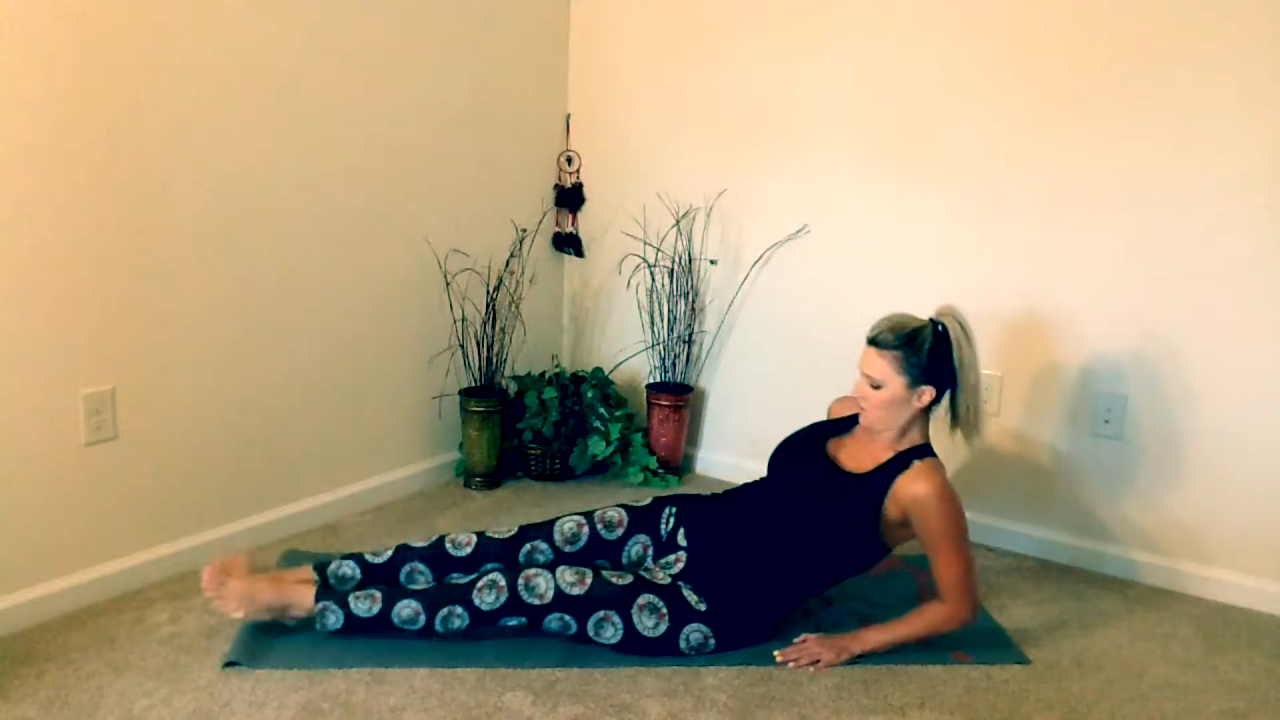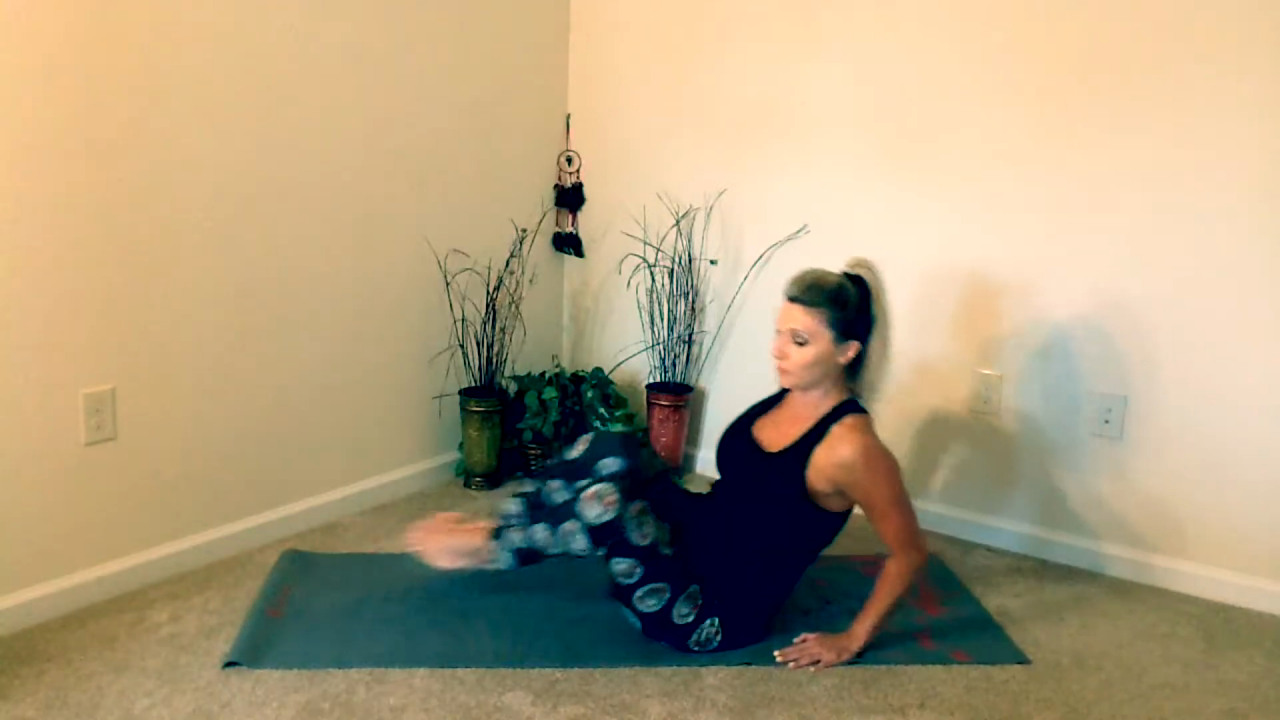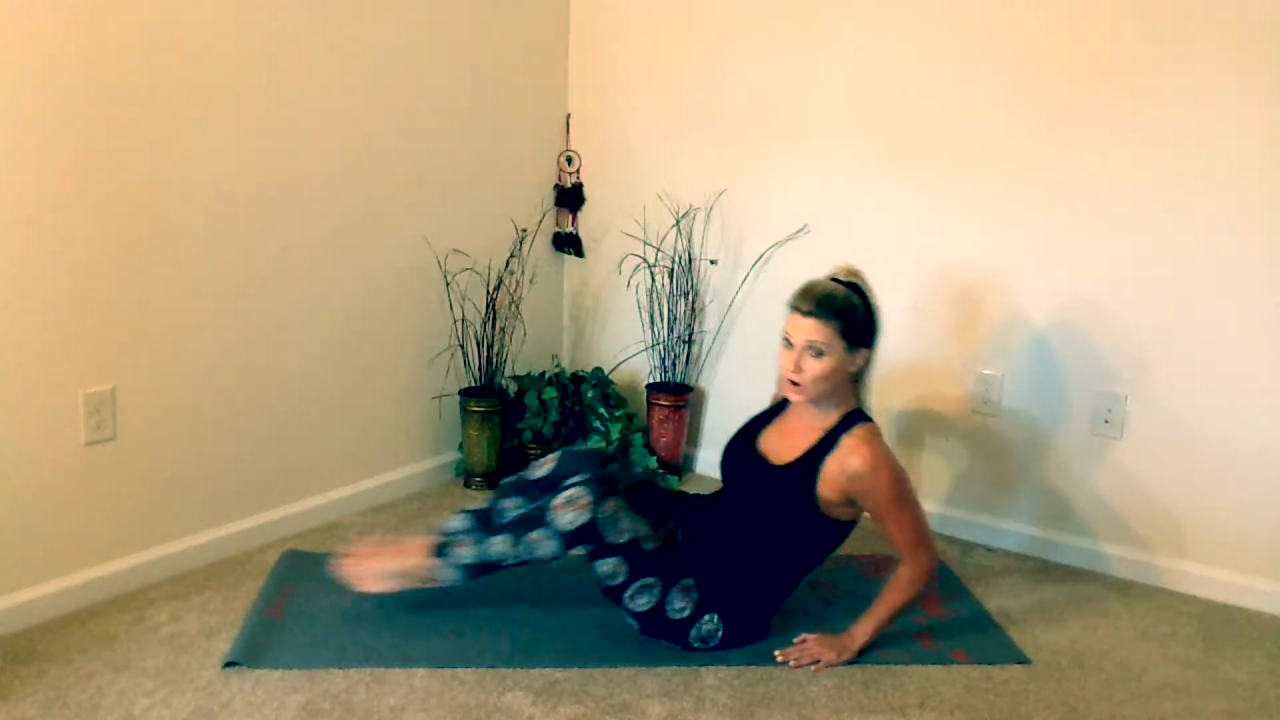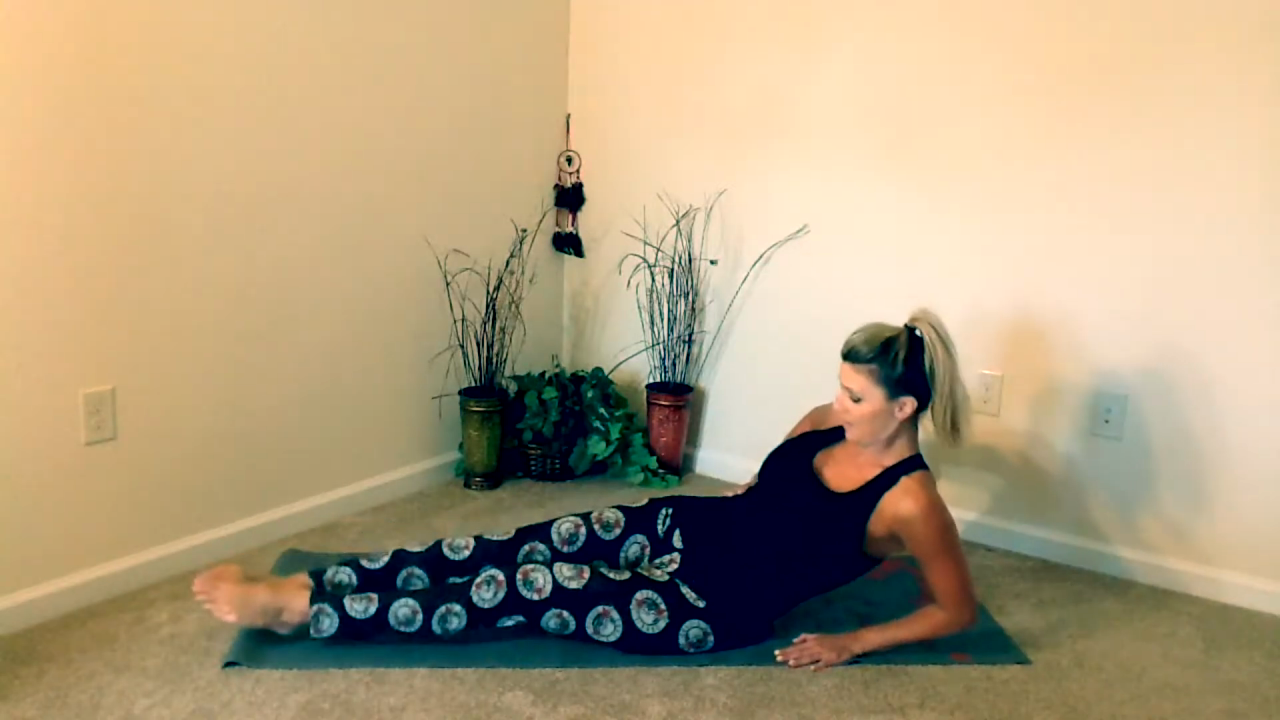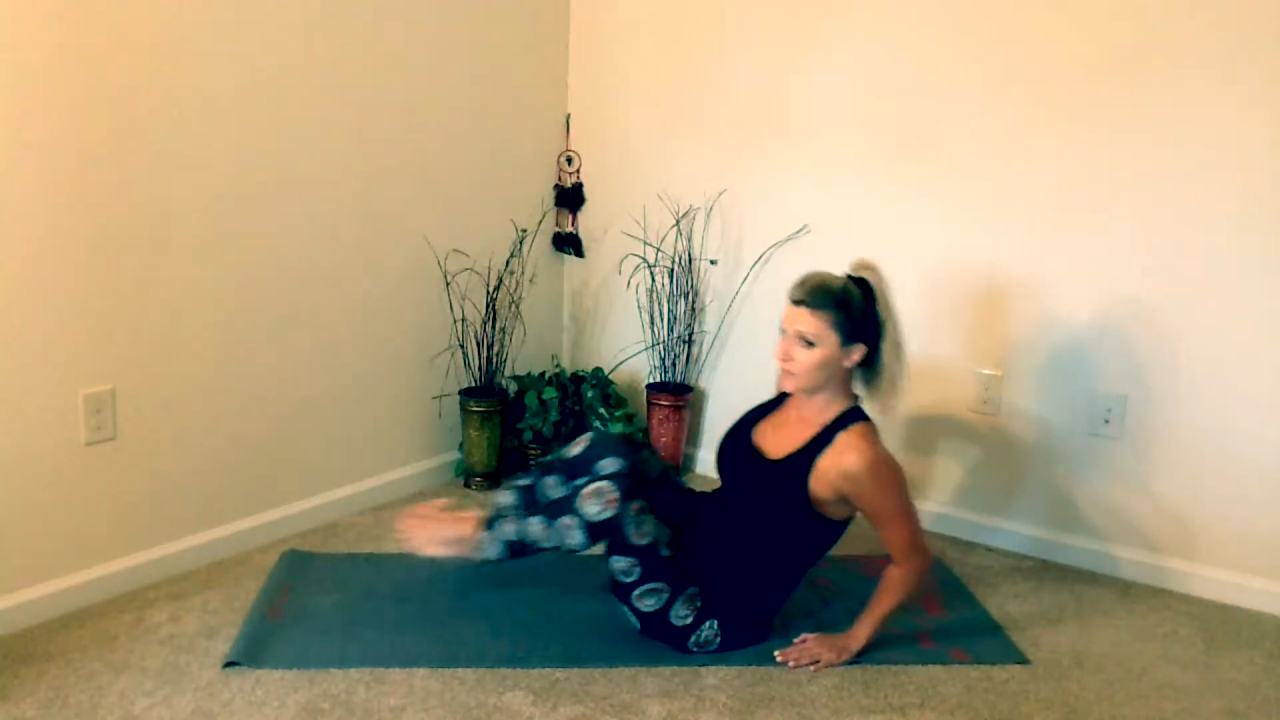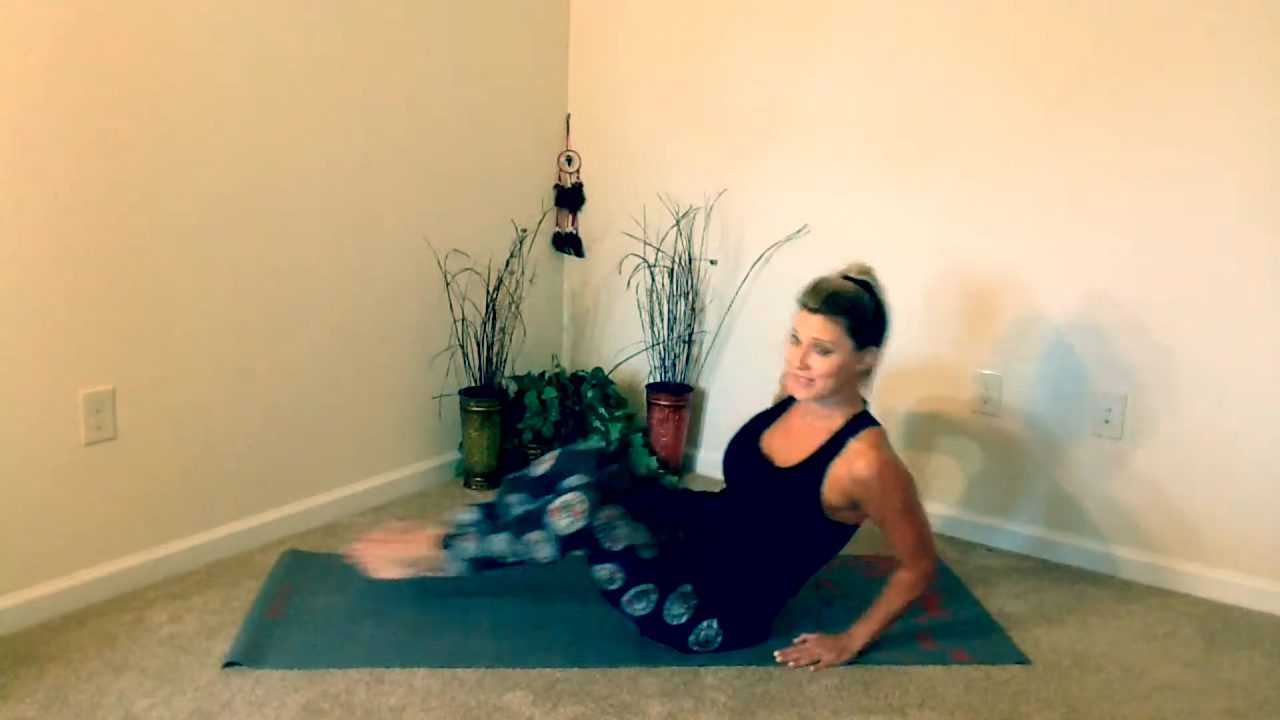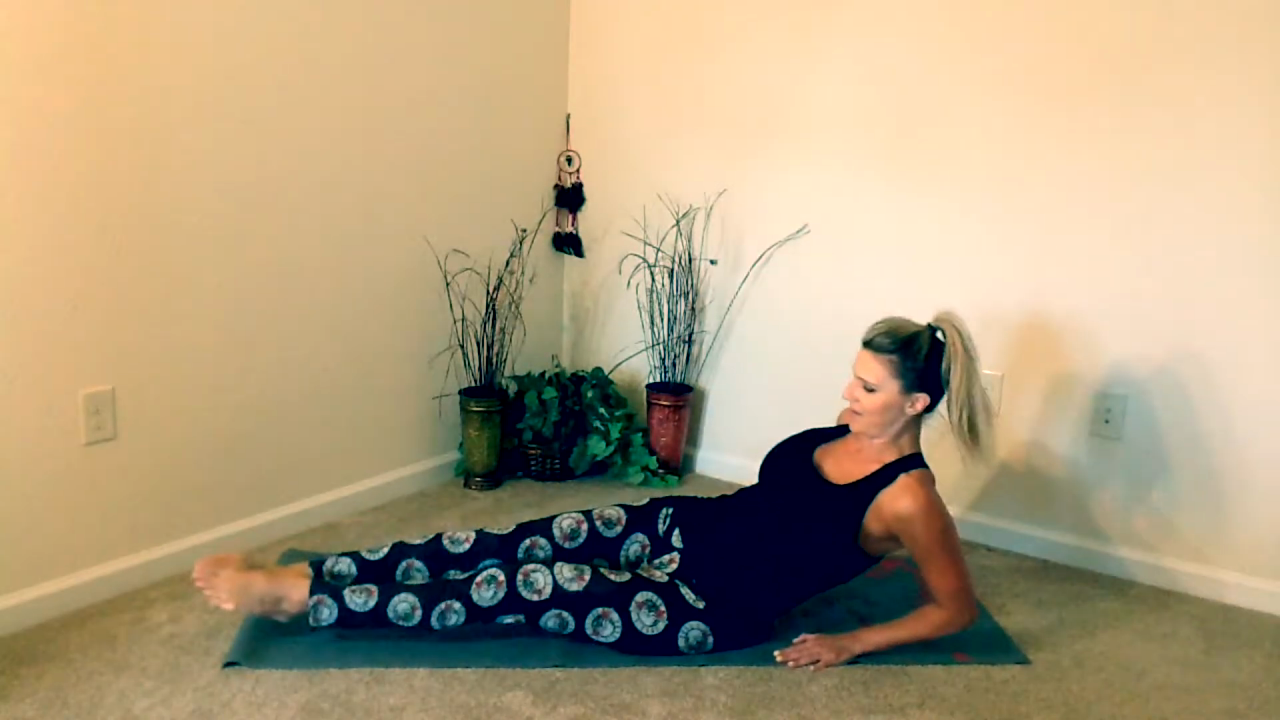
dt=0.4s
person 1, frame 1
left shoulder: (921, 488)
right shoulder: (848, 413)
left elbow: (957, 603)
left wrist: (850, 644)
left hip: (718, 609)
right hip: (687, 527)
left knee: (525, 592)
right knee: (511, 550)
left ankle: (304, 604)
right ankle: (302, 585)
person 1, frame 2
left shoulder: (848, 446)
right shoulder: (799, 389)
left elbow: (908, 554)
left wrist: (851, 640)
left hip: (708, 613)
right hip: (703, 529)
left knee: (611, 488)
right knee: (612, 454)
left ankle: (497, 547)
right ankle: (501, 534)
person 1, frame 3
left shoulder: (861, 459)
right shoulder: (795, 396)
left elbow: (920, 561)
left wrist: (850, 641)
left hip: (708, 613)
right hip: (698, 534)
left knee: (584, 495)
right knee: (580, 468)
left ankle: (436, 563)
right ankle: (443, 550)
person 1, frame 4
left shoulder: (910, 504)
right shoulder: (827, 421)
left elbow: (956, 608)
left wrist: (850, 643)
left hip: (710, 609)
right hip: (683, 529)
left knee: (518, 591)
right knee: (506, 554)
left ankle: (297, 612)
right ankle: (299, 592)
person 1, frame 5
left shoulder: (853, 457)
right shoulder: (800, 390)
left elbow: (909, 560)
left wrist: (850, 641)
left hip: (706, 615)
right hip: (706, 529)
left knee: (608, 489)
right knee: (609, 456)
left ankle: (486, 535)
right ankle: (491, 522)
person 1, frame 6
left shoulder: (867, 463)
right shoulder: (802, 392)
left elbow: (916, 566)
left wrist: (850, 642)
left hip: (707, 616)
right hip: (698, 532)
left knee: (581, 502)
right knee: (581, 467)
left ankle: (447, 553)
right ankle: (454, 539)
person 1, frame 7
left shoulder: (908, 500)
right shoulder: (853, 427)
left elbow: (956, 607)
left wrist: (849, 643)
left hip: (708, 610)
right hip: (682, 529)
left knee: (513, 588)
right knee: (503, 550)
left ankle: (296, 598)
right ankle: (295, 583)
